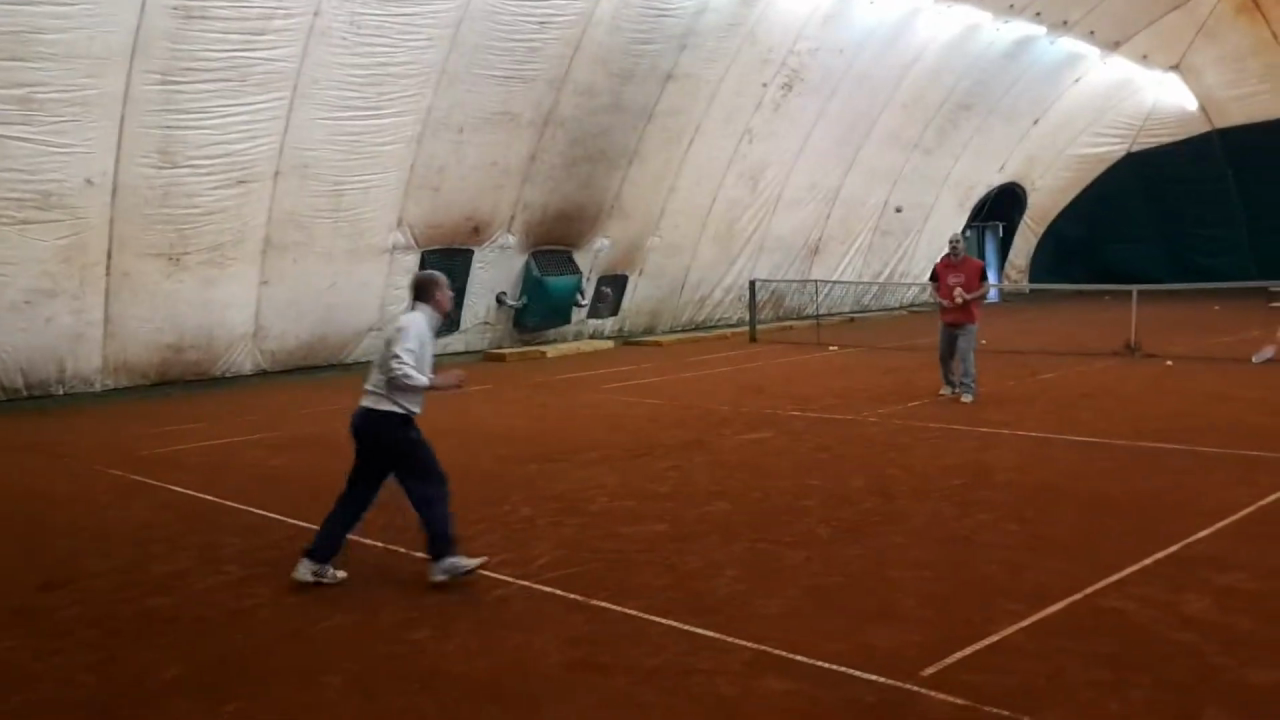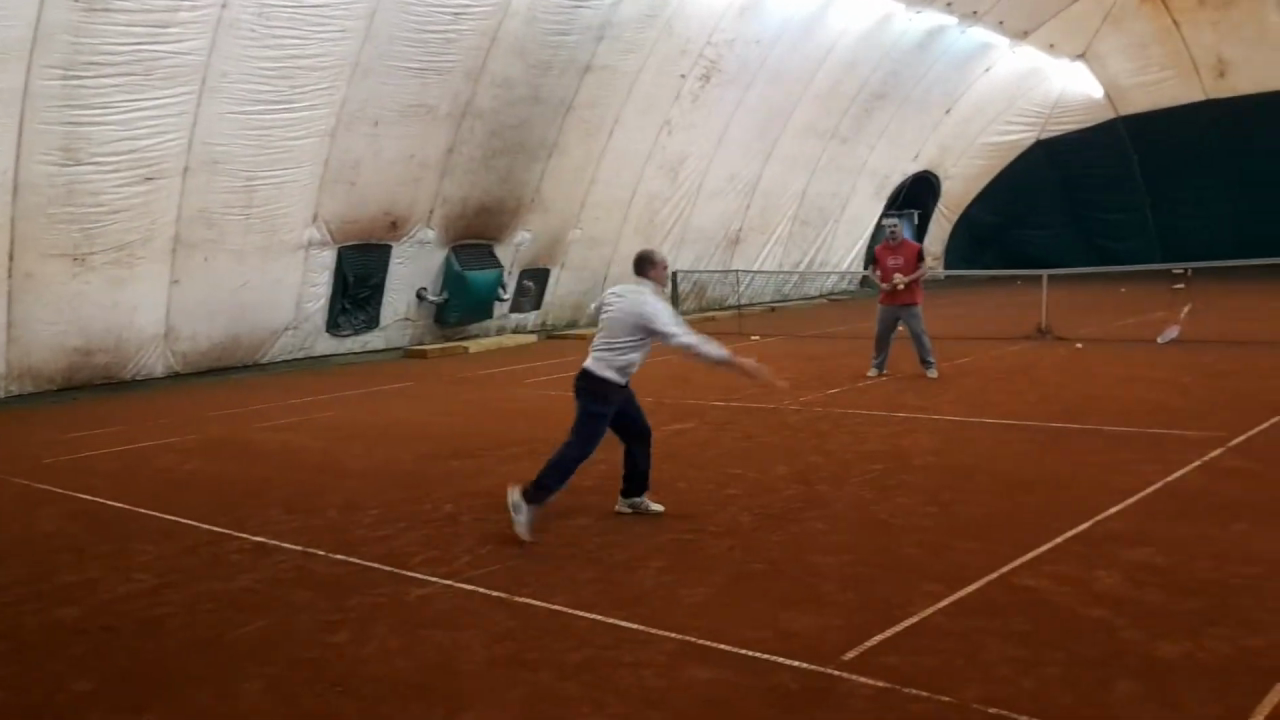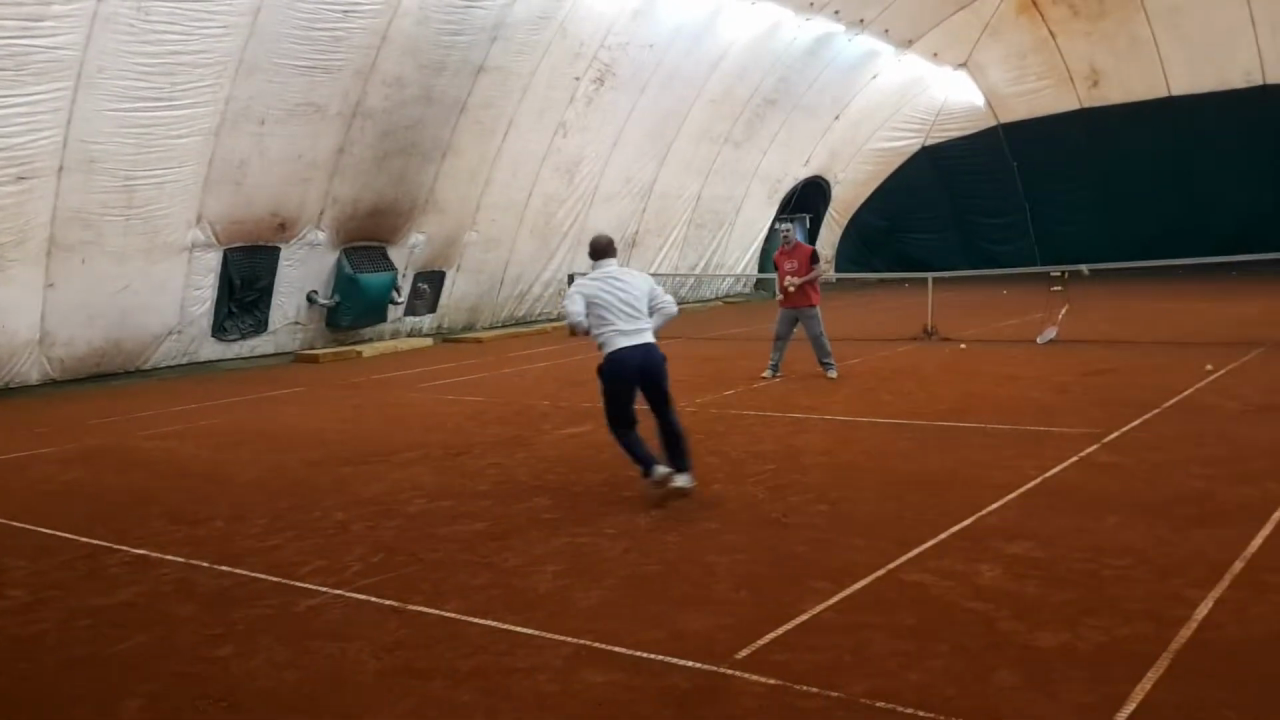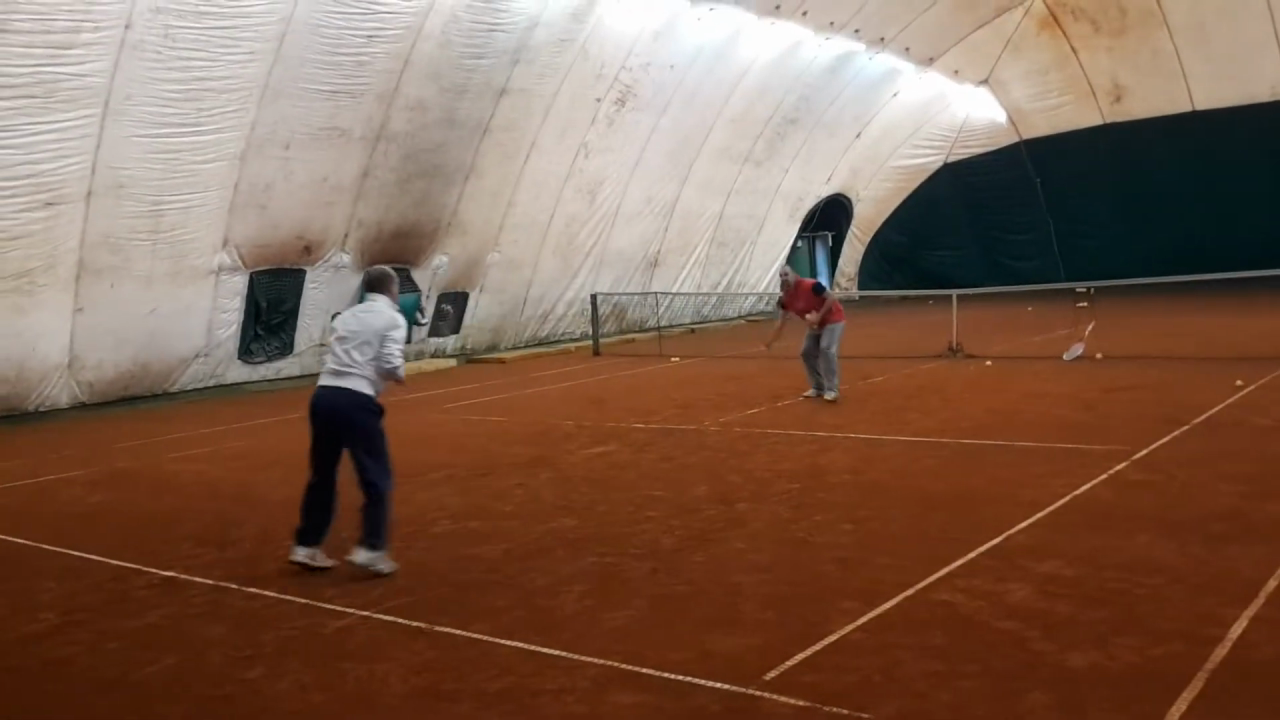
dt=1s
person 1, frame 1
left shoulder: (415, 324)
right shoulder: (415, 325)
right elbow: (399, 373)
left wrist: (435, 381)
right wrist: (435, 382)
left hip: (371, 416)
right hip: (387, 419)
left knee: (358, 492)
right knee: (430, 483)
left ankle: (314, 563)
right ankle: (444, 559)
person 1, frame 2
left shoulder: (614, 294)
right shoulder: (650, 306)
right elbow: (686, 340)
right wrist: (735, 362)
left hip: (611, 383)
right hip: (599, 386)
left knee: (640, 435)
right knee: (579, 448)
left ankle: (633, 497)
right ankle: (527, 500)
person 1, frame 3
left shoulder: (582, 286)
right shoulder: (640, 278)
left elbow: (575, 319)
right elbow: (669, 308)
left wrist: (587, 329)
left hip: (617, 359)
right hip: (649, 352)
left knee: (623, 425)
right knee: (665, 414)
left ankle: (655, 469)
right ankle: (682, 472)
person 1, frame 4
left shoulder: (345, 317)
right shoulder: (393, 319)
right elbow: (391, 365)
right wrist: (399, 374)
left hip: (324, 396)
right hip: (356, 403)
left knee: (322, 475)
right knee: (376, 477)
left ankle: (307, 546)
right ankle: (370, 549)
